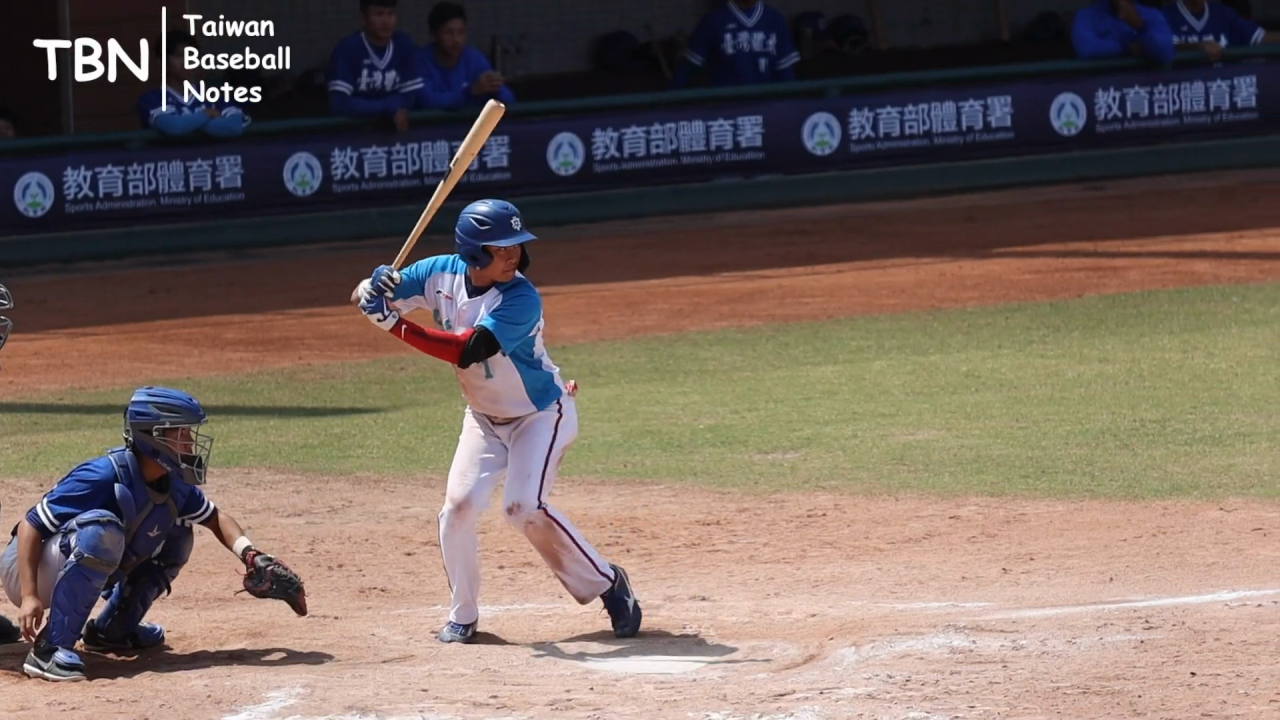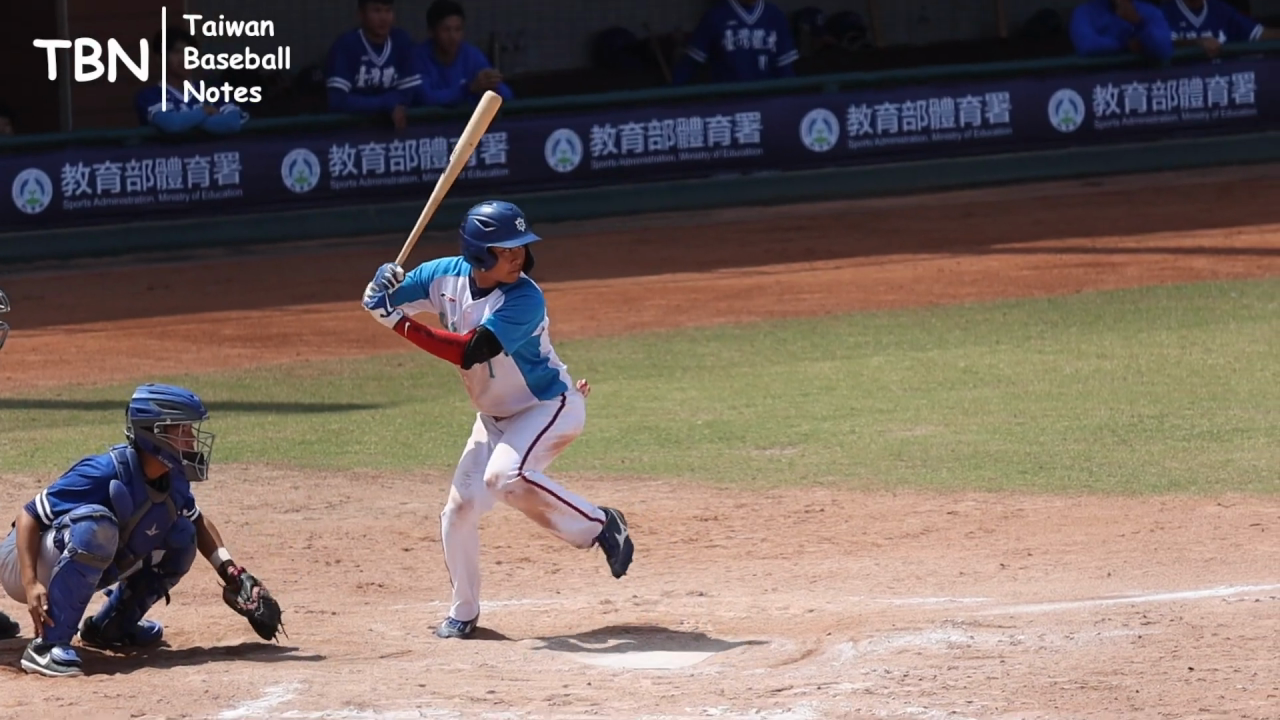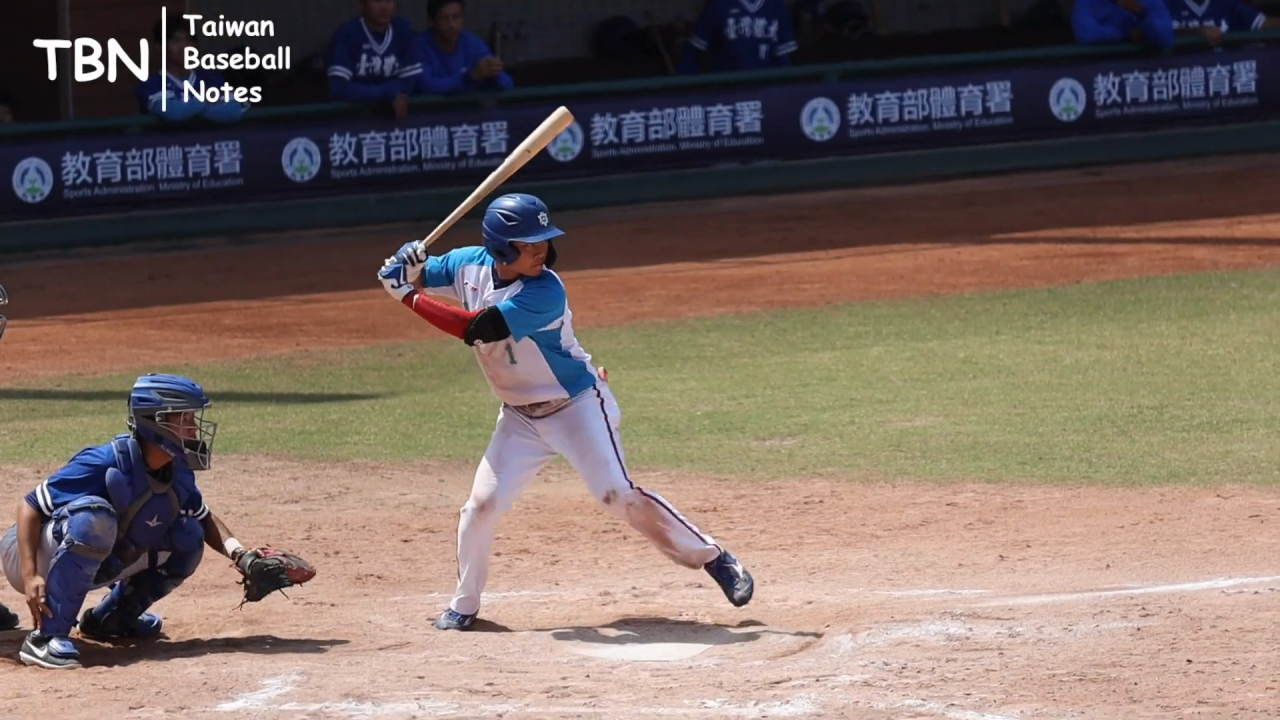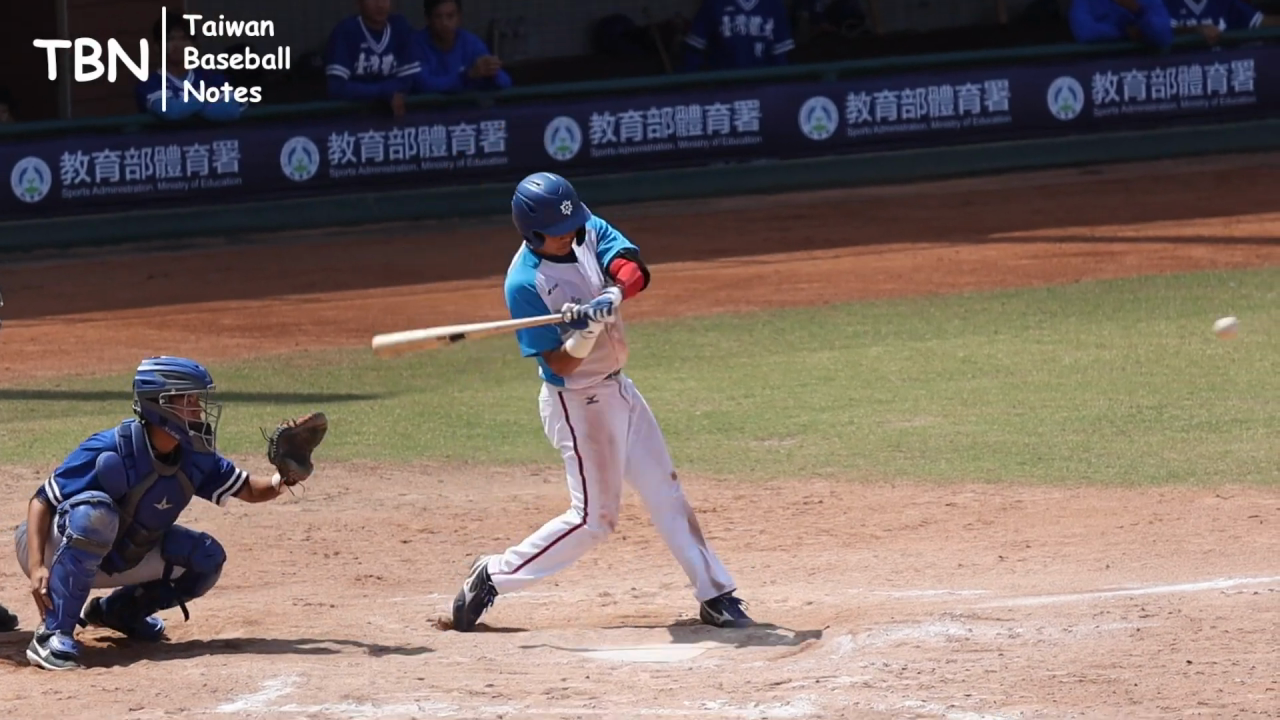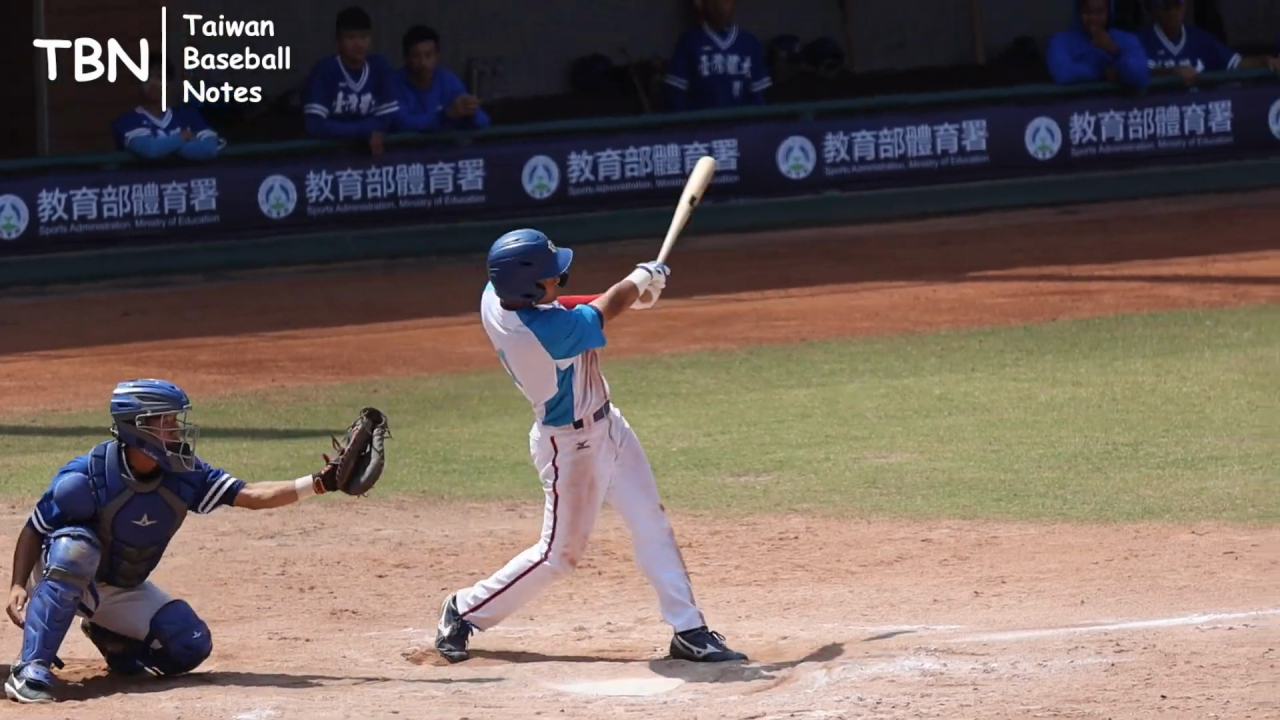
dt=0.2s
person 1, frame 1
left shoulder: (521, 299)
right shoulder: (439, 272)
left elbow: (466, 350)
right elbow: (362, 297)
left wrist: (396, 325)
right wrist: (374, 290)
left hip: (541, 414)
right hip: (485, 417)
left knee: (525, 509)
right knee: (458, 508)
left ankle: (606, 584)
right ankle: (463, 616)
person 1, frame 2
left shoulder: (525, 300)
right shoulder: (444, 275)
left elbow: (469, 352)
right elbow: (374, 300)
left wrist: (400, 323)
right wrist: (383, 284)
left hip: (550, 406)
right hip: (496, 417)
left knee: (504, 477)
right knee: (460, 509)
left ankle: (599, 524)
right ankle: (464, 611)
person 1, frame 3
left shoulder: (545, 292)
right shoulder: (467, 263)
left elbow: (477, 328)
right elbow: (405, 279)
left wrist: (409, 297)
right wrist: (404, 267)
left hip: (578, 403)
right hip: (521, 416)
left knee: (618, 493)
right knee: (482, 505)
left ankle: (710, 556)
right ankle: (464, 604)
person 1, frame 4
left shoulder: (589, 233)
right shoulder: (524, 284)
left elbow: (635, 272)
right elbow: (562, 365)
left wrist: (611, 297)
right wrist: (588, 334)
left hip: (615, 389)
right hip: (576, 403)
left knee: (664, 491)
right knee: (594, 518)
left ankle: (715, 595)
right ankle: (493, 576)
person 1, frame 5
left shoulder: (496, 295)
right shoulder: (551, 331)
left elbow: (560, 309)
right elbow: (607, 307)
right wrist: (645, 275)
left hip: (602, 424)
right hip: (571, 443)
left knee: (651, 523)
right knee: (560, 551)
left ankle: (688, 631)
right ankle: (465, 610)
person 2, frame 1
left shoulder: (174, 483)
right shoulder: (103, 478)
left elbow: (215, 517)
right elbow: (30, 527)
left wrist: (248, 552)
right wrist: (30, 595)
left hip: (84, 575)
right hip: (31, 572)
left knee: (176, 534)
right knee: (102, 530)
left ankle: (112, 628)
right ankle: (50, 648)
person 2, frame 2
left shoulder: (174, 480)
right shoulder: (105, 475)
left elbow: (198, 522)
right elbow: (28, 518)
left wrist: (227, 567)
right wrist: (31, 583)
left hip: (83, 572)
left knee: (180, 537)
right knee: (97, 526)
left ankle: (111, 626)
right ankle: (47, 645)
person 2, frame 3
left shoulder: (178, 473)
right shoulder: (105, 465)
left elbow: (204, 521)
right elbow: (29, 508)
left wrist: (237, 552)
right wrist: (30, 575)
left hip: (93, 566)
right hip: (35, 558)
left knee: (187, 538)
right knee: (94, 516)
left ankle: (111, 617)
right ankle: (45, 637)
person 2, frame 4
left shoulder: (195, 456)
right shoulder: (110, 452)
left elbow: (249, 489)
right elbow: (41, 502)
left wrist: (284, 478)
right wrist: (37, 566)
left hip: (119, 561)
right hip: (61, 551)
left knee: (206, 558)
right knee: (95, 510)
left ankle: (115, 611)
right ankle: (52, 634)
person 2, frame 5
left shoulder: (184, 474)
right shoulder: (87, 475)
left elbow: (249, 495)
right elbow: (33, 532)
left wrist: (320, 482)
right wrist: (18, 586)
left hip: (125, 589)
right hip: (66, 582)
left knee: (191, 647)
right knee: (74, 545)
left ankle: (119, 636)
right ankle: (32, 667)
